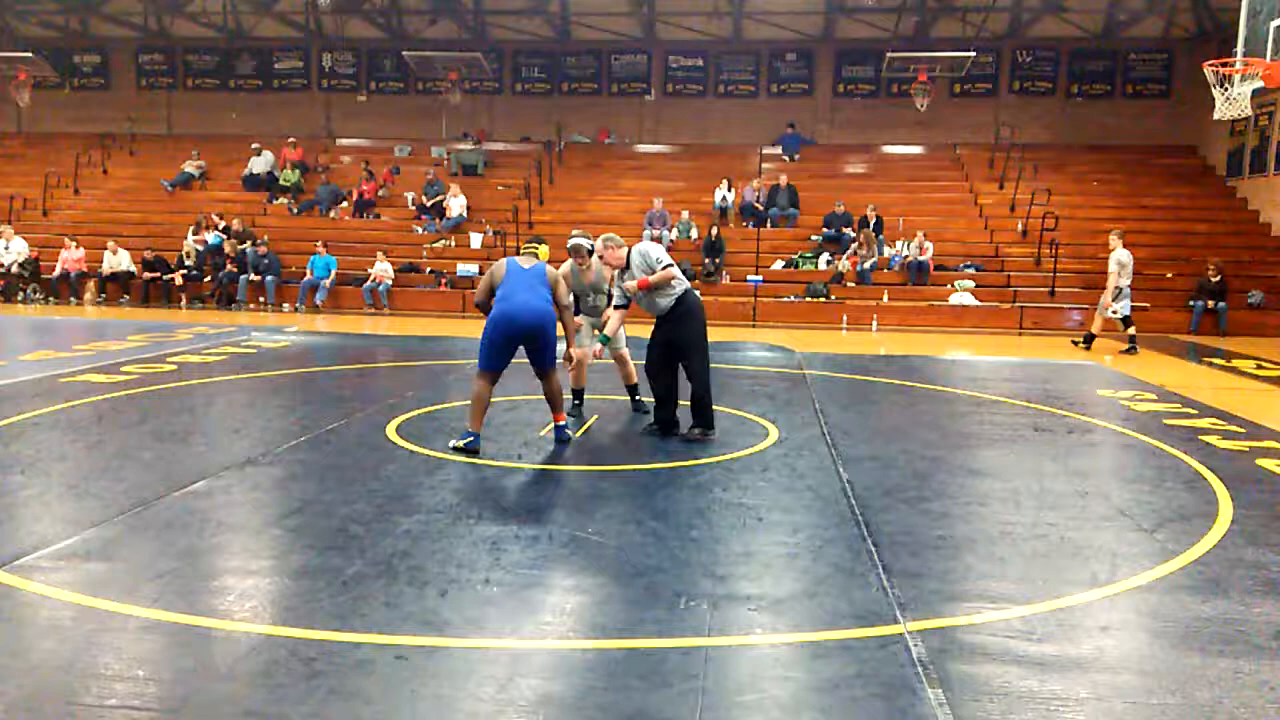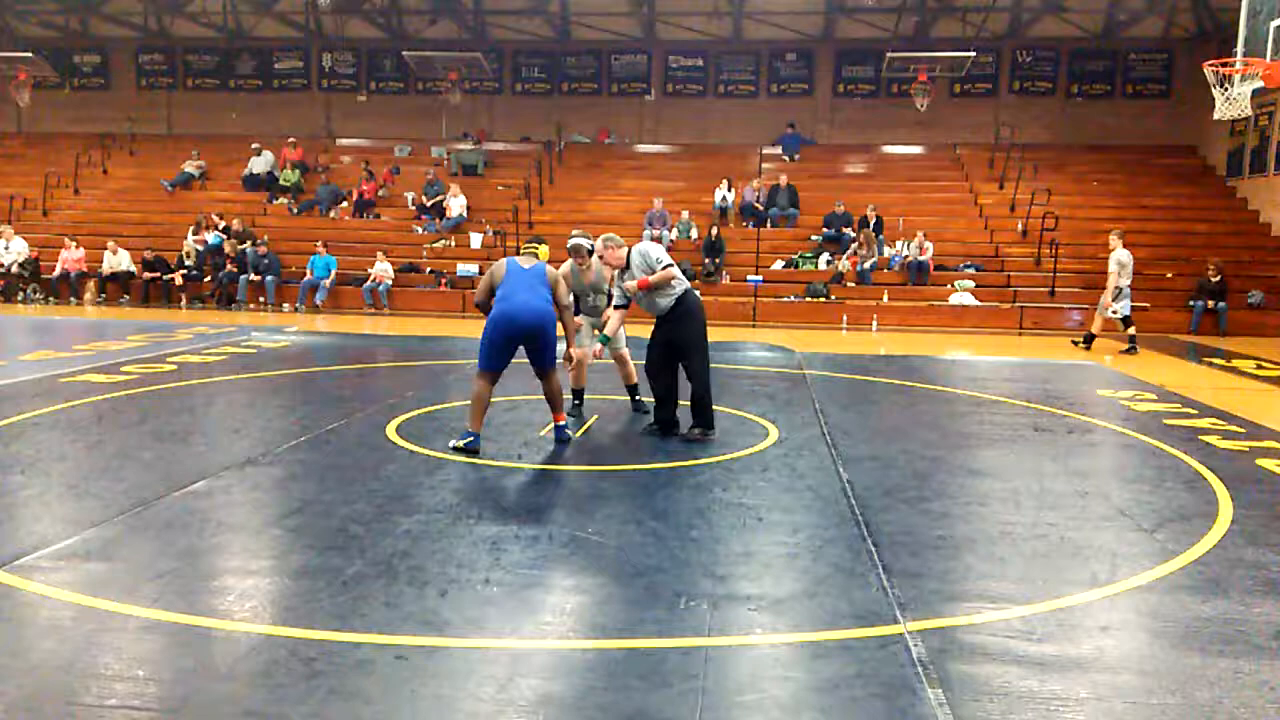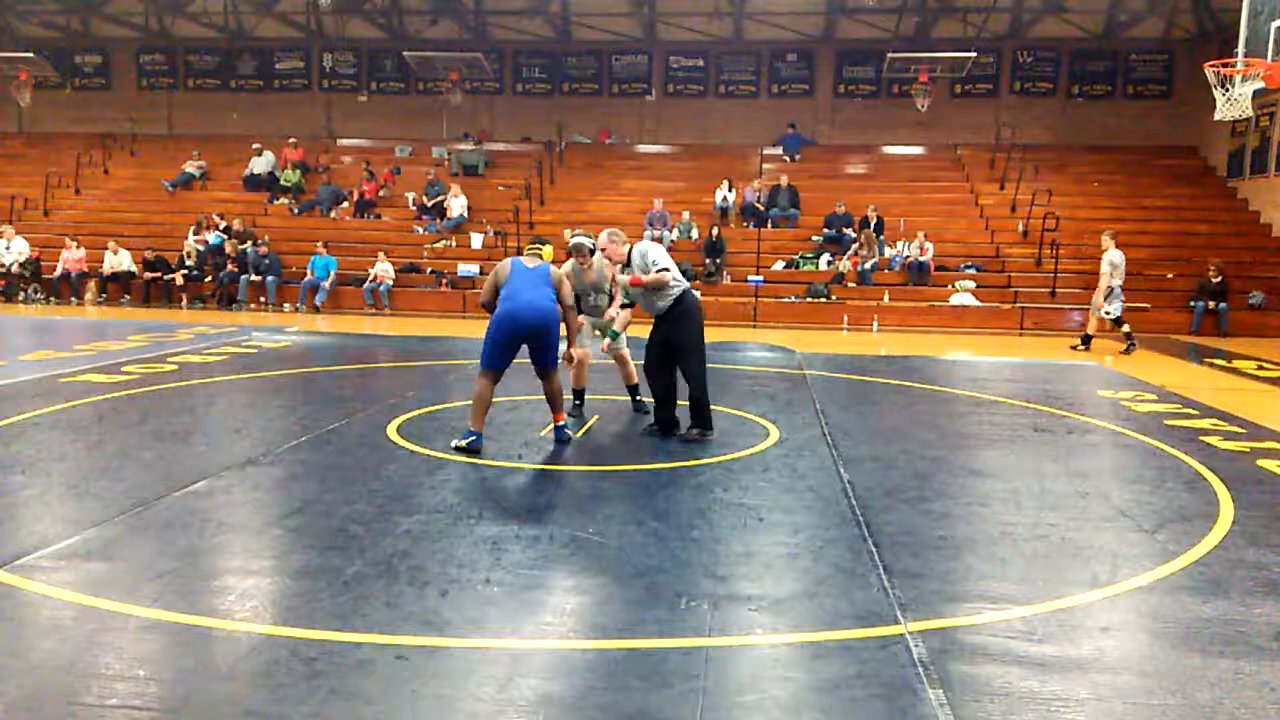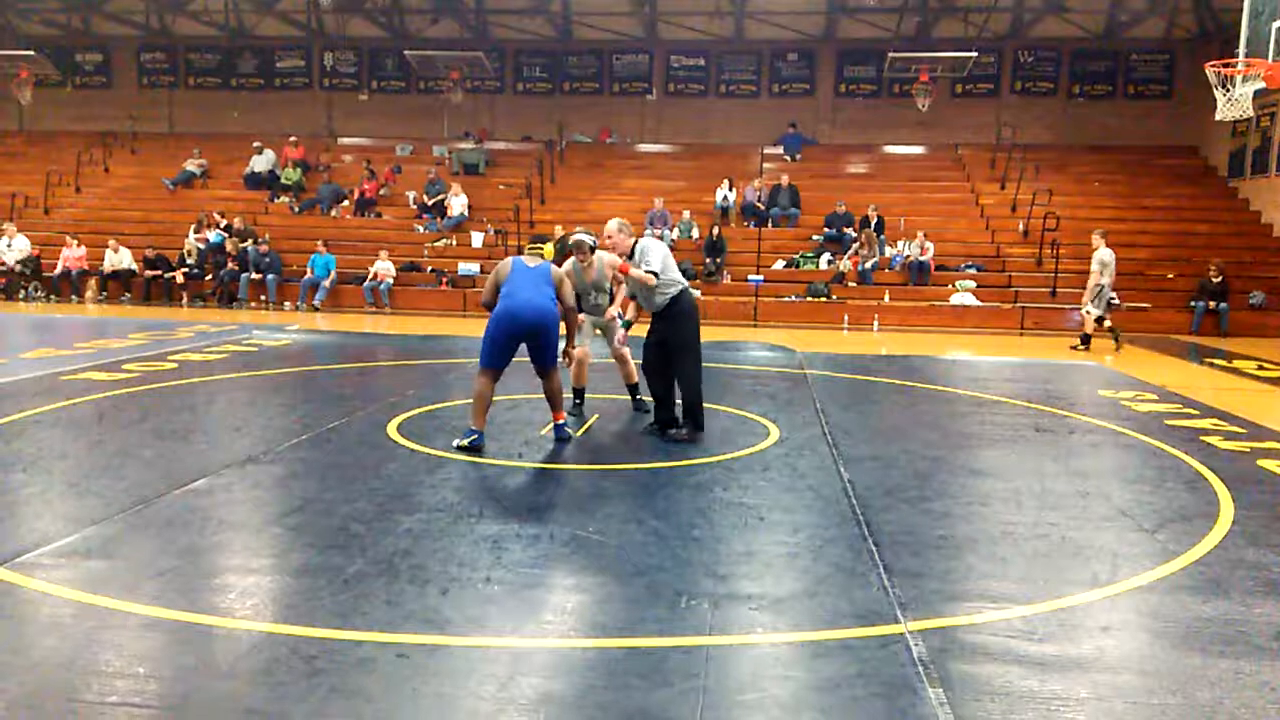
dt=0.1s
person 1, frame 1
left shoulder: (645, 250)
right shoulder: (620, 278)
left elbow: (671, 273)
right elbow: (618, 313)
left wrist: (641, 283)
right wrist: (602, 340)
left hip: (685, 310)
right hip: (664, 318)
left knee: (696, 369)
right knee: (656, 369)
left ankle: (704, 426)
right ankle: (665, 422)
person 1, frame 2
left shoulder: (646, 250)
right shoulder: (621, 277)
left elbow: (671, 273)
right elbow: (618, 313)
left wrist: (641, 283)
right wrist: (602, 340)
left hip: (685, 310)
right hip: (664, 318)
left knee: (696, 369)
right knee: (657, 369)
left ankle: (704, 426)
right ankle: (665, 422)
person 1, frame 3
left shoulder: (647, 250)
right shoulder: (623, 272)
left elbow: (665, 277)
right elbow: (626, 309)
left wrist: (634, 280)
right wrist: (611, 336)
left hip: (682, 310)
right hip: (663, 318)
left knee: (692, 369)
right knee: (655, 368)
left ankle: (702, 426)
right ankle: (665, 423)
person 1, frame 4
left shoulder: (649, 247)
right shoulder: (625, 264)
left elbow: (650, 280)
right elbow: (636, 300)
left wrist: (624, 269)
right wrist: (625, 325)
left hip: (680, 310)
right hip: (660, 316)
left knee: (685, 369)
right knee: (653, 367)
left ankle: (692, 425)
right ankle: (665, 421)
person 2, frame 1
left shoulder: (500, 266)
right shoulder: (550, 272)
left elbow: (479, 301)
right elbow: (565, 306)
right wrist: (570, 346)
left hip: (505, 319)
right hip: (541, 321)
left knee: (485, 377)
right knee: (548, 375)
left ankle: (472, 437)
right ankle: (561, 427)
person 2, frame 2
left shoulder: (500, 266)
right shoulder: (550, 272)
left elbow: (479, 301)
right elbow: (565, 306)
right wrist: (571, 346)
left hip: (505, 319)
right hip: (541, 320)
left knee: (485, 377)
right knee: (548, 374)
left ankle: (472, 437)
right ankle: (561, 428)
person 2, frame 3
left shoulder: (505, 265)
right shoulder: (554, 272)
left elbow: (485, 301)
right elbow: (569, 306)
right wrist: (572, 346)
left hip: (509, 318)
right hip: (545, 319)
left knee: (487, 376)
right knee: (549, 374)
left ankle: (474, 436)
right ankle: (561, 428)
person 2, frame 4
left shoulder: (506, 264)
right shoulder: (555, 271)
left elbow: (486, 300)
right elbow: (570, 306)
right wrist: (569, 344)
left hip: (508, 316)
right hip: (544, 318)
left knee: (487, 375)
right knee: (548, 373)
left ankle: (475, 434)
right ankle: (560, 426)
person 3, frame 1
right shoulder: (565, 271)
left wrist: (611, 309)
left hip: (607, 313)
right hip: (582, 316)
left knee: (622, 355)
right knee: (580, 357)
left ankle: (635, 398)
right ankle: (577, 402)
person 3, frame 2
right shoulder: (565, 271)
left wrist: (611, 308)
left hip: (607, 313)
right hip: (582, 316)
left knee: (622, 355)
right knee: (580, 357)
left ankle: (635, 398)
right ankle: (577, 402)
person 3, frame 3
left shoulder: (608, 262)
right shoulder: (567, 270)
left wrist: (613, 308)
left hip: (608, 314)
right hip: (583, 316)
left knee: (622, 355)
right knee: (580, 357)
left ankle: (636, 398)
right ankle: (577, 402)
person 3, frame 4
left shoulder: (609, 261)
right shoulder: (567, 269)
left elbow: (622, 283)
left wrist: (615, 307)
left hip: (609, 313)
right hip: (584, 315)
left knee: (623, 354)
right knee: (580, 356)
left ankle: (636, 397)
right ankle: (578, 401)
